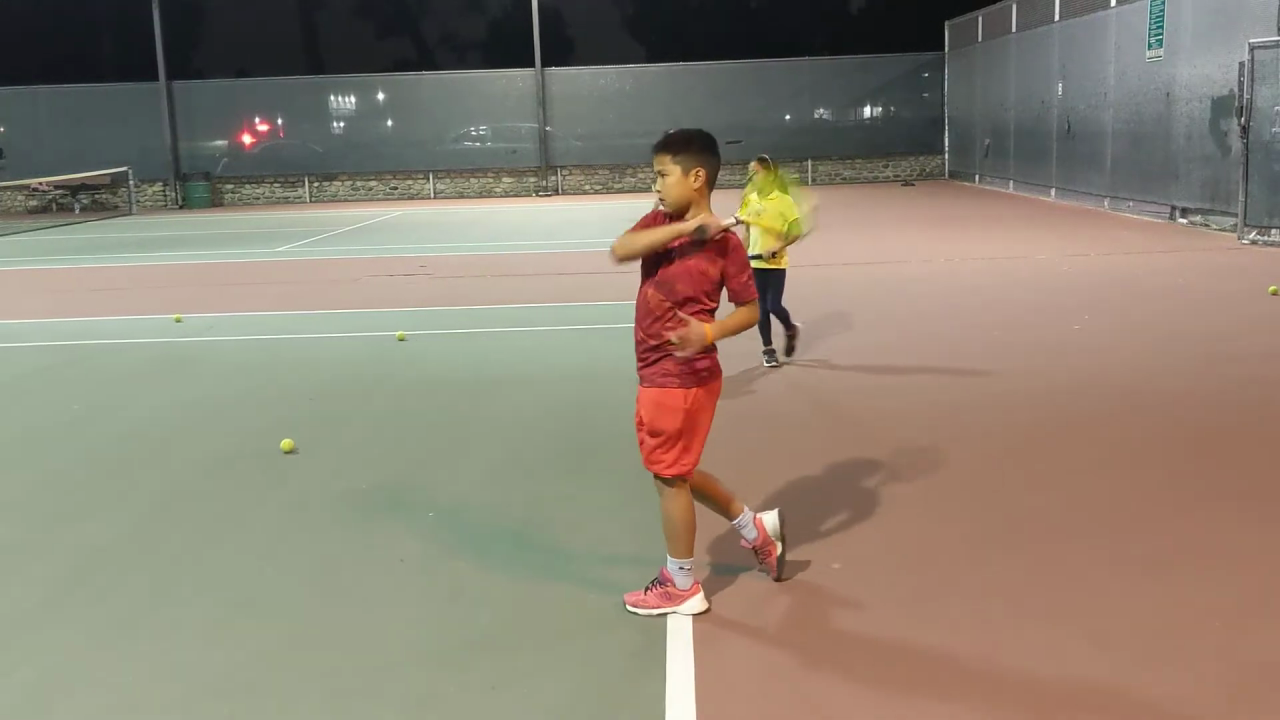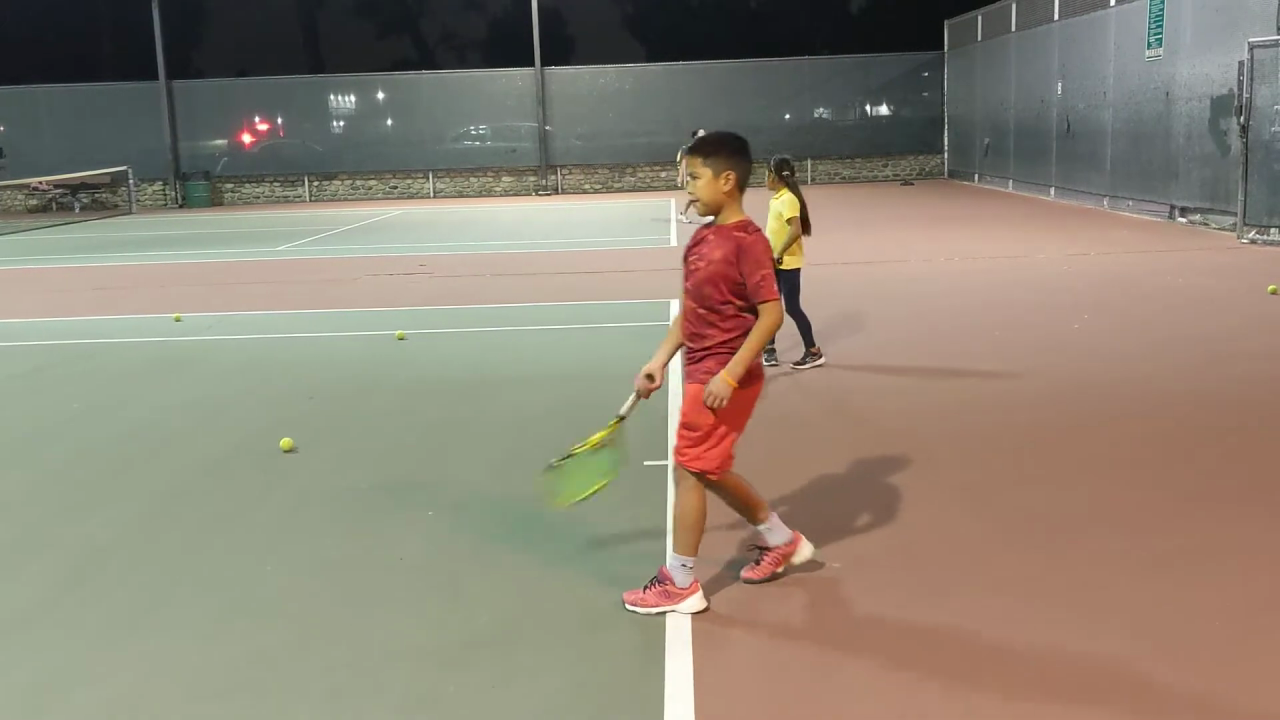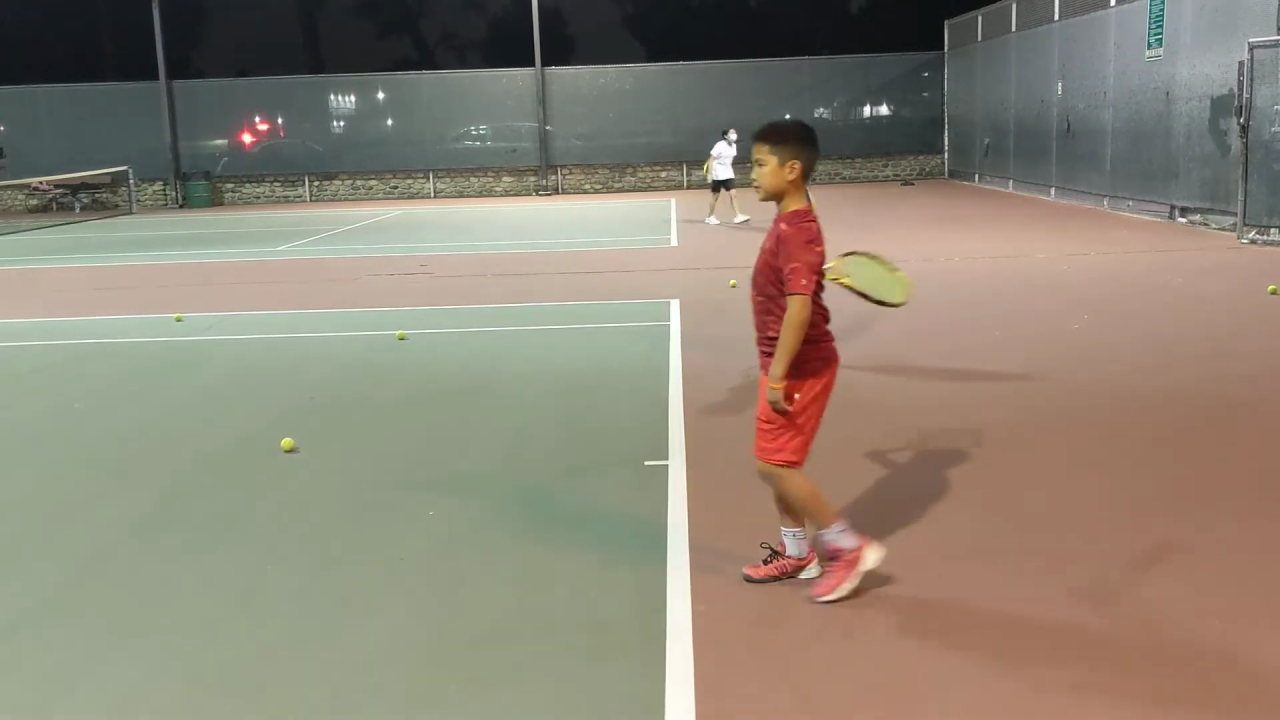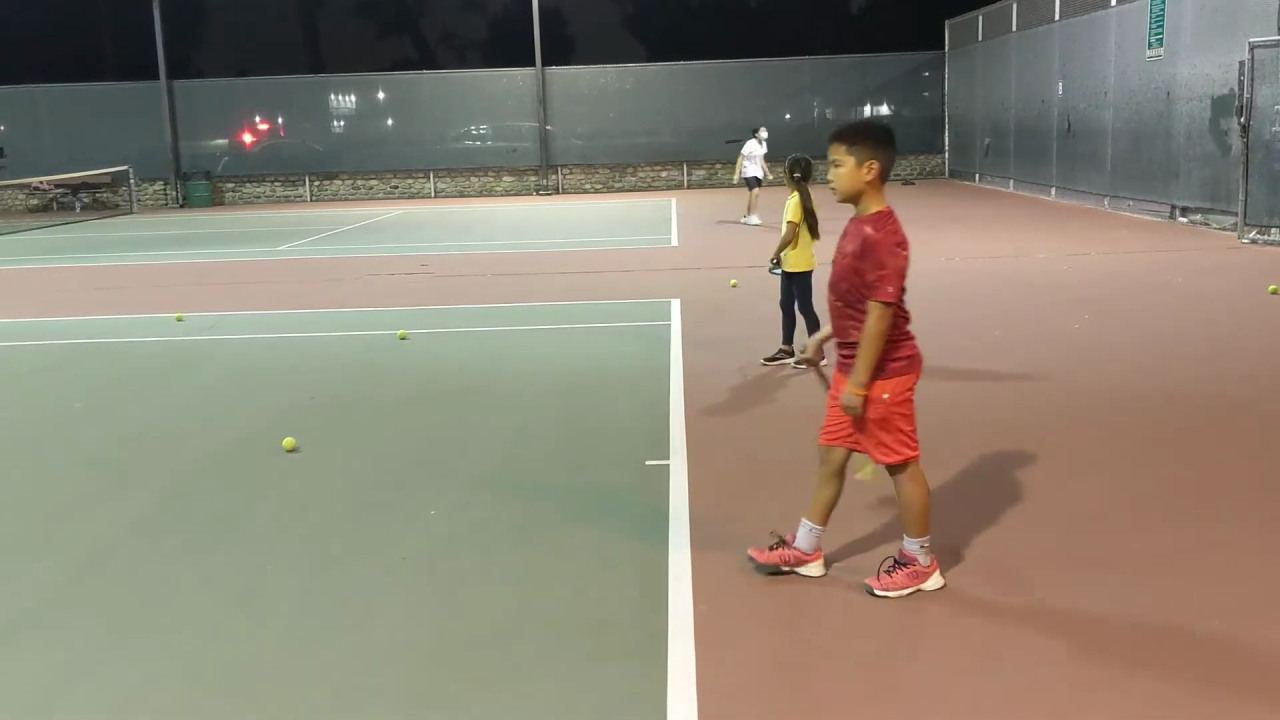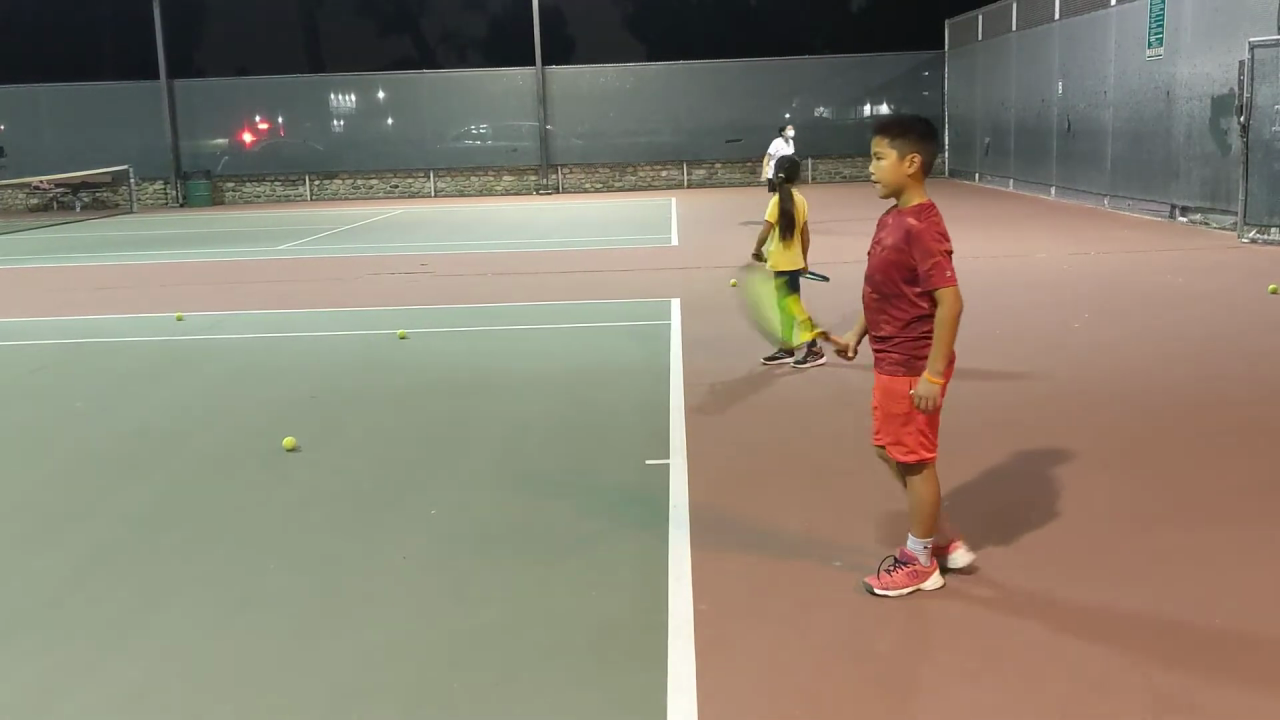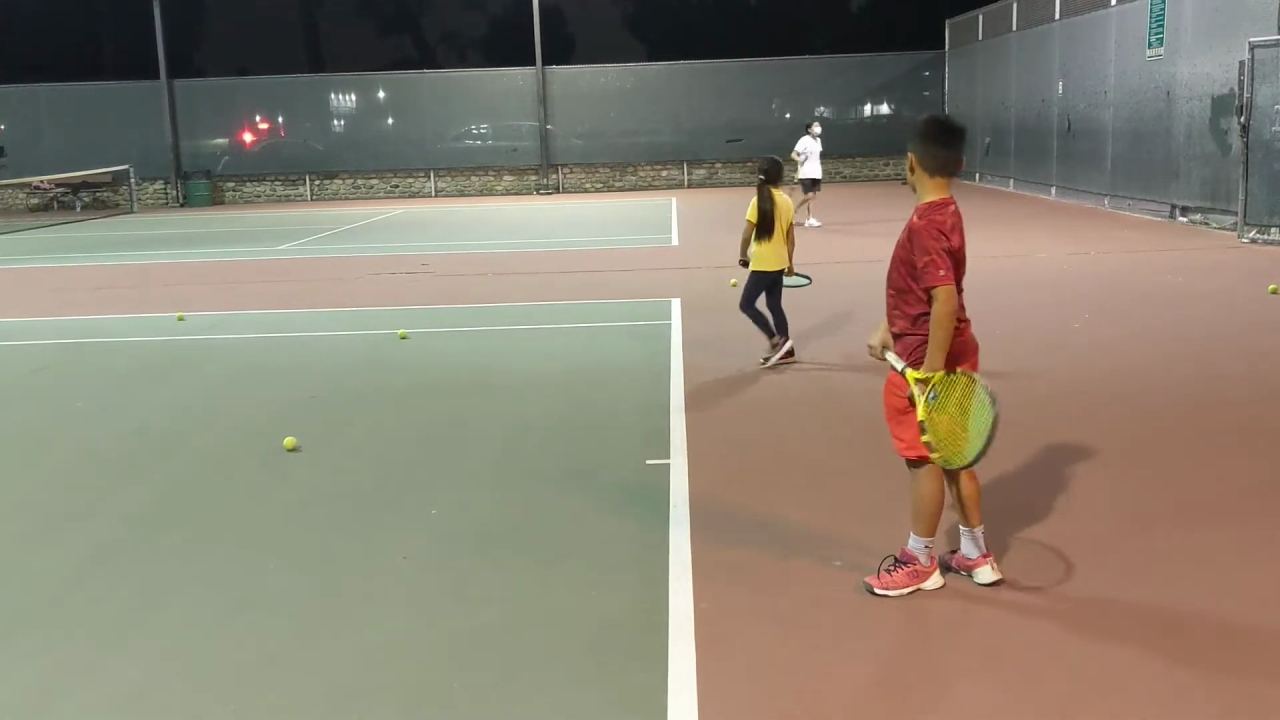
dt=0.4s
person 1, frame 1
left shoulder: (725, 243)
right shoulder: (656, 225)
left elbow: (747, 309)
right elbow: (620, 252)
left wrist: (711, 330)
right wrist: (683, 229)
left hip: (686, 379)
right hip: (656, 376)
left knee: (668, 477)
right knee: (680, 473)
left ankle: (681, 586)
right ankle: (755, 528)
person 1, frame 2
left shoulder: (747, 242)
right shoulder: (701, 239)
left elbow: (770, 314)
left wrist: (730, 374)
right wrist: (659, 359)
left hip: (725, 380)
right hip: (702, 375)
left knee: (689, 471)
right knee: (715, 471)
left ankle: (679, 583)
right ankle: (783, 541)
person 1, frame 3
left shoulder: (793, 232)
right shoulder: (791, 223)
left elbow: (800, 308)
left wrist: (776, 376)
left hip: (800, 370)
right hip: (790, 367)
left knee: (779, 464)
right knee: (774, 461)
left ankle: (848, 548)
right ankle: (796, 551)
person 1, frame 4
left shoulder: (879, 236)
right shoulder: (859, 226)
left elbow: (882, 315)
left wrist: (860, 382)
right wrist: (828, 335)
left hip: (882, 372)
right hip: (853, 368)
left knee: (900, 463)
right knee: (831, 455)
left ankle: (920, 563)
right ankle: (805, 548)
person 1, frame 5
left shoulder: (921, 228)
right shoulder: (892, 219)
left elbow: (950, 301)
left wrist: (934, 373)
right wrist: (854, 333)
left hip: (914, 366)
right hip: (894, 363)
left knee: (912, 461)
right knee: (903, 457)
left ankle: (920, 563)
right ankle: (943, 543)
person 1, frame 6
left shoulder: (925, 226)
right shoulder: (946, 214)
left elbow: (944, 301)
left wrist: (930, 369)
right wrist: (886, 329)
left hip: (932, 359)
right hip: (955, 353)
left knee: (924, 458)
left ankle: (920, 562)
right ankle: (976, 555)
person 2, frame 1
left shoulder: (784, 201)
right shoulder: (748, 200)
left elbow: (796, 231)
left wrist: (778, 248)
left hip: (776, 263)
right hip: (755, 262)
left knee: (773, 306)
right knee: (761, 306)
left ankle: (791, 331)
right ankle: (768, 349)
person 2, frame 2
left shoulder: (788, 199)
right shoulder: (776, 199)
left elbow: (796, 230)
left wrist: (777, 255)
right wrist: (773, 255)
left hip: (787, 263)
right hip: (777, 264)
left knee: (792, 308)
left ankle: (814, 352)
right ankle: (770, 348)
person 2, frame 3
left shoulder: (793, 202)
right shoulder: (799, 200)
left elbow: (790, 236)
left wrist: (774, 255)
left hip: (795, 265)
right hip: (792, 264)
left knee: (801, 309)
right knee: (788, 308)
left ankle: (811, 354)
right ankle: (783, 349)
person 2, frame 4
left shoulder: (795, 201)
right shoulder: (804, 198)
left elbow: (790, 234)
left wrist: (776, 254)
left hip: (799, 265)
right hip: (791, 264)
left knee: (805, 308)
right knee: (786, 306)
right ankle: (786, 349)
person 2, frame 5
left shoulder: (778, 201)
right shoulder: (800, 200)
left elbow: (765, 232)
right elbow: (805, 234)
left wrist: (757, 250)
right wrist: (804, 261)
left hip: (784, 263)
right hip: (793, 262)
left knee: (792, 307)
right knee: (786, 305)
left ankle: (815, 350)
right ankle: (786, 349)
person 2, frame 6
left shoulder: (759, 201)
right shoulder: (787, 201)
left elbow: (747, 234)
right elbow: (790, 236)
left wrist: (743, 255)
right wrist: (789, 262)
left hip: (763, 263)
right hip: (778, 263)
left knee: (746, 304)
right knee: (774, 305)
left ankle: (777, 340)
right ankle: (785, 349)
